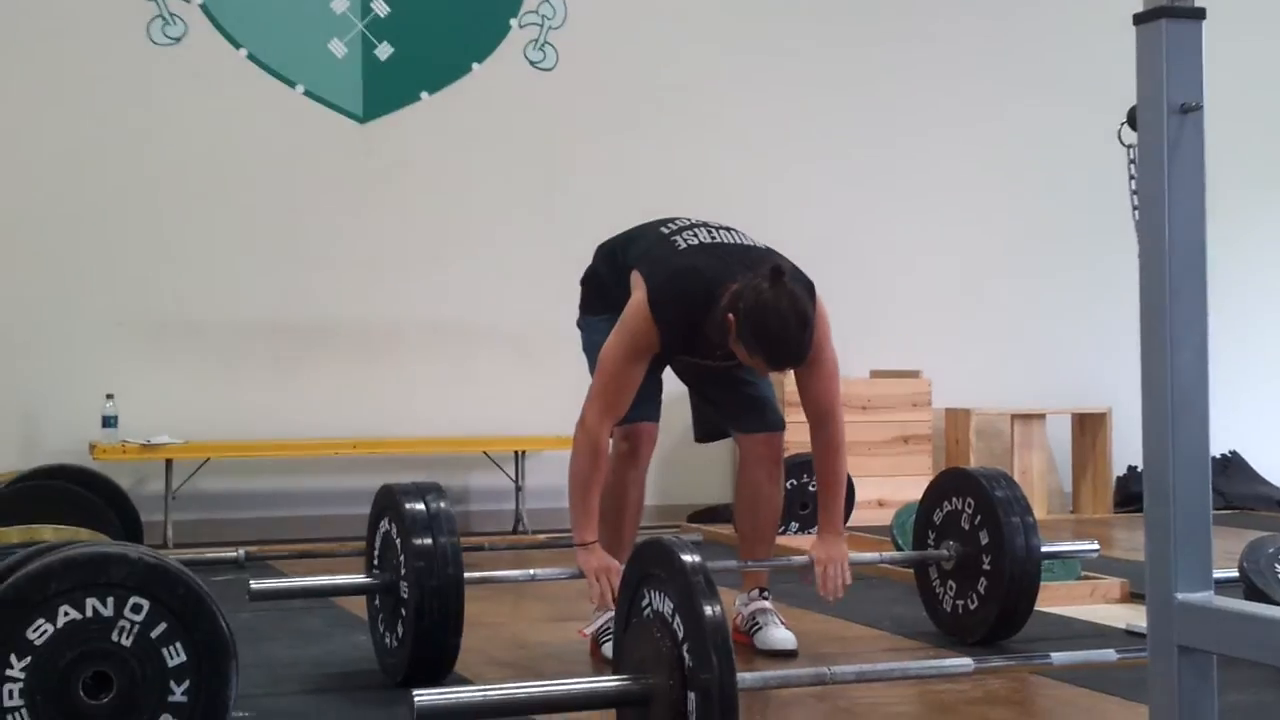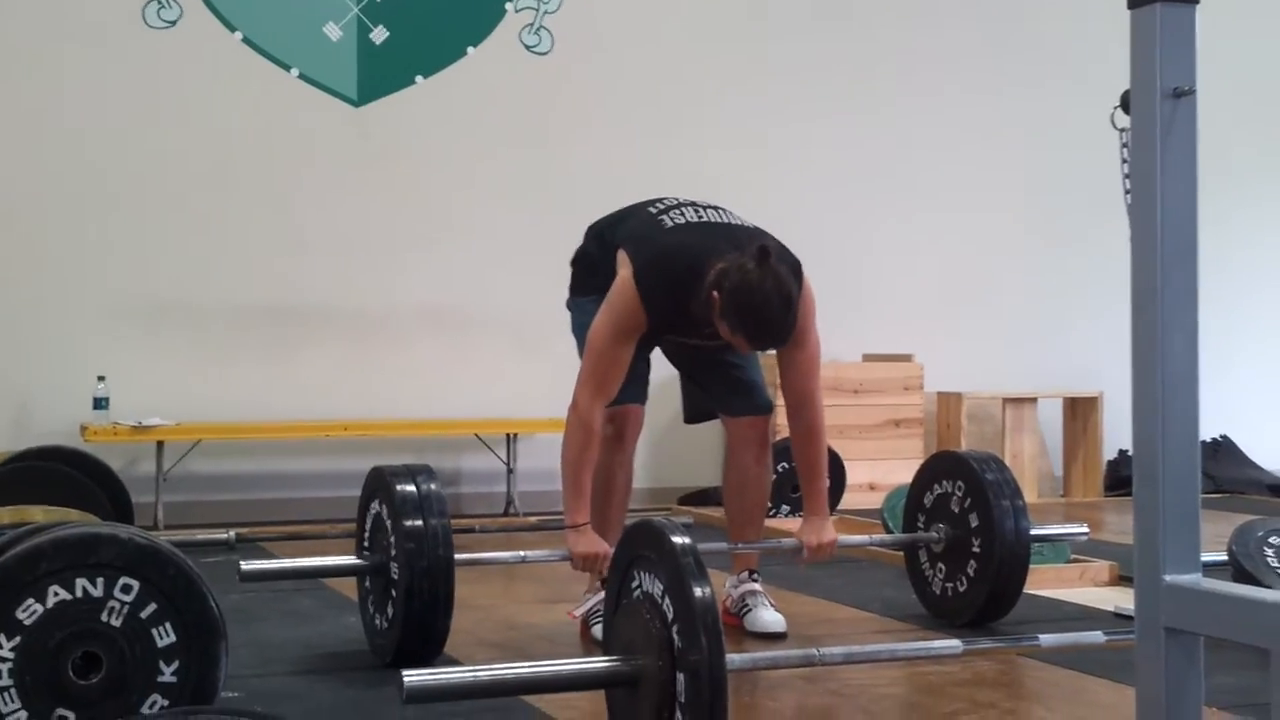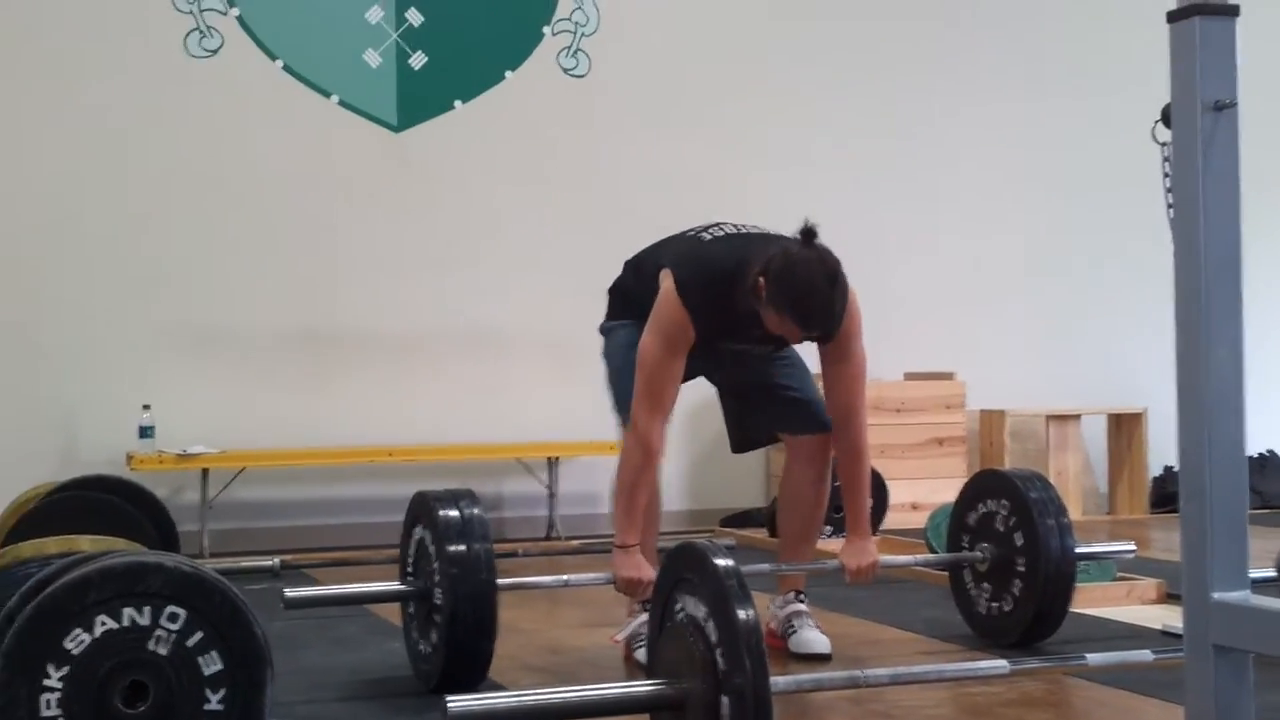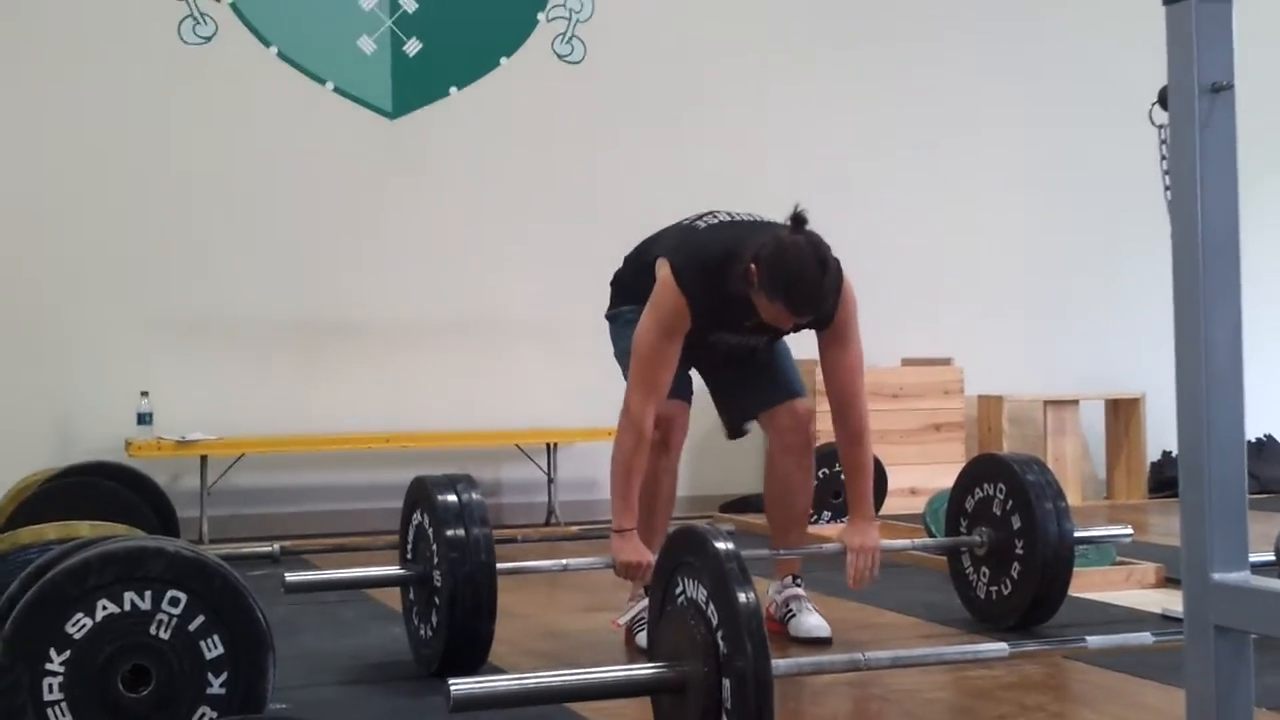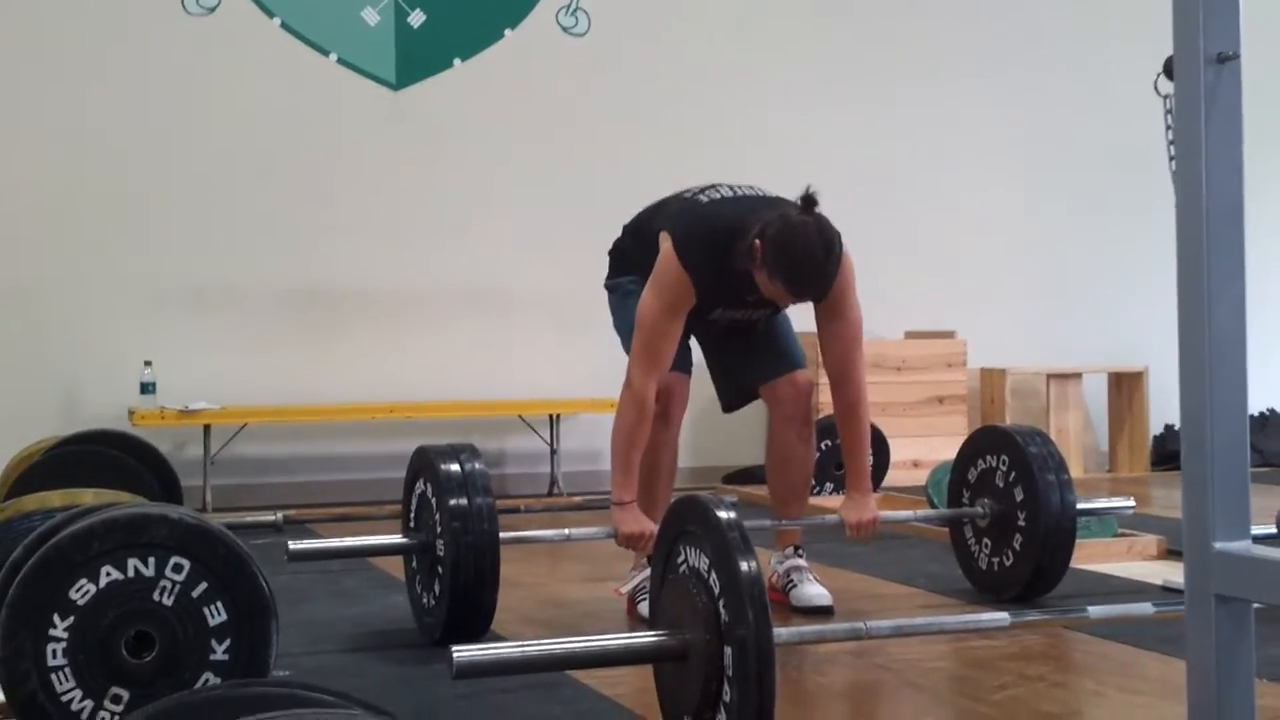
dt=0.7s
person 1, frame 1
left shoulder: (802, 309)
right shoulder: (654, 306)
left elbow: (827, 422)
right elbow: (594, 424)
left wrist: (831, 533)
right wrist: (587, 543)
left hip: (711, 317)
right hip: (615, 298)
left knee: (766, 440)
right knee: (636, 436)
left ankle: (754, 603)
right ankle: (613, 611)
person 1, frame 2
left shoulder: (788, 288)
right shoulder: (637, 283)
left elbow: (804, 405)
right elbow: (588, 404)
left wrist: (817, 515)
right wrist: (578, 525)
left hip: (701, 291)
right hip: (603, 280)
left knee: (754, 421)
right knee: (621, 419)
left ankle: (744, 586)
right ankle: (602, 593)
person 1, frame 3
left shoulder: (836, 300)
right shoulder: (686, 291)
left elbow: (849, 423)
right elbow: (646, 424)
left wrist: (859, 534)
right wrist: (628, 547)
left hip: (746, 338)
right hip: (641, 314)
left knee: (814, 437)
right knee: (648, 436)
left ankle: (789, 606)
right ankle: (644, 614)
person 1, frame 4
left shoulder: (830, 289)
right shoulder: (683, 279)
left elbow: (849, 408)
right elbow: (640, 408)
left wrist: (863, 519)
right wrist: (624, 531)
left hip: (739, 331)
right hip: (644, 306)
left knee: (795, 420)
right knee: (667, 420)
left ankle: (786, 591)
right ankle: (645, 600)
person 1, frame 5
left shoulder: (827, 261)
right shoulder: (687, 252)
left elbow: (847, 380)
right elbow: (642, 382)
left wrist: (859, 490)
right wrist: (624, 502)
left hip: (739, 300)
right hip: (644, 276)
left knee: (795, 392)
right knee: (669, 392)
left ankle: (788, 561)
right ankle: (648, 570)
